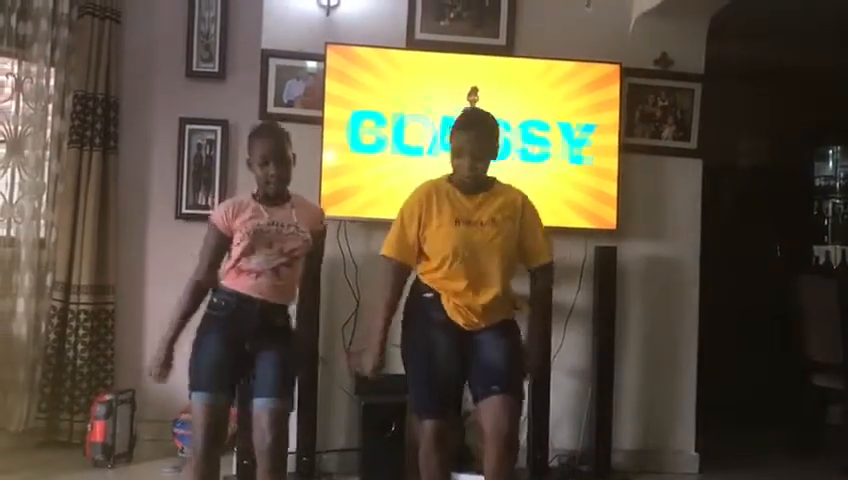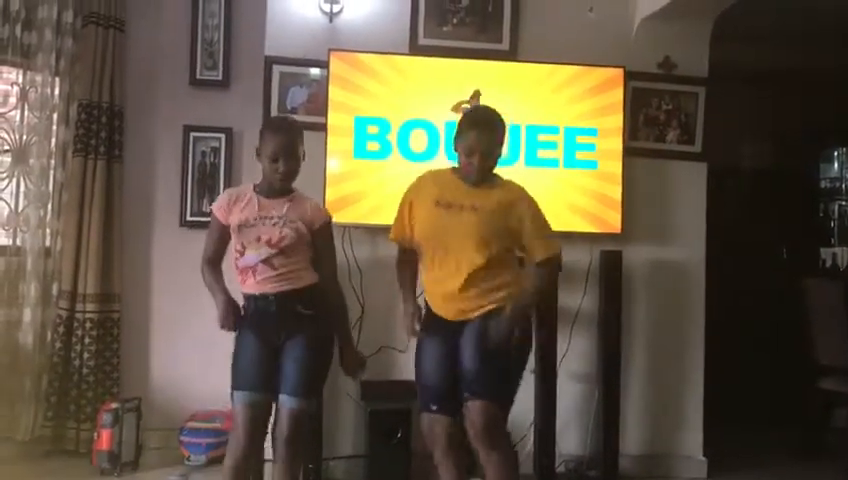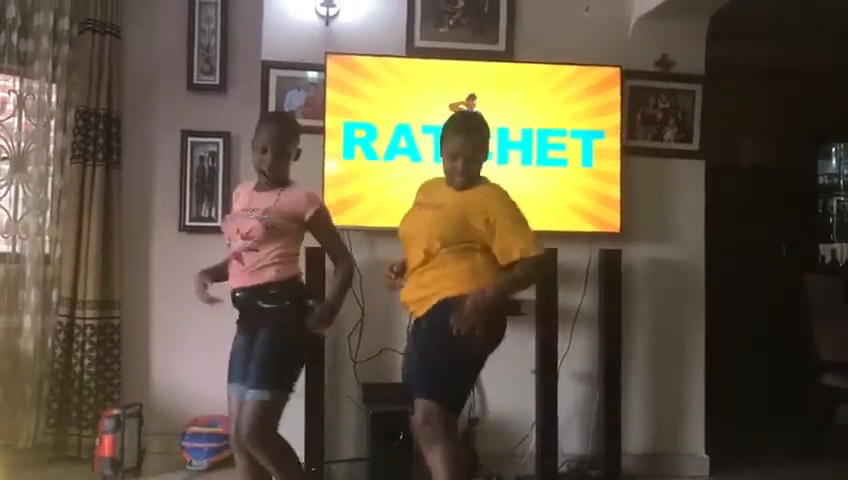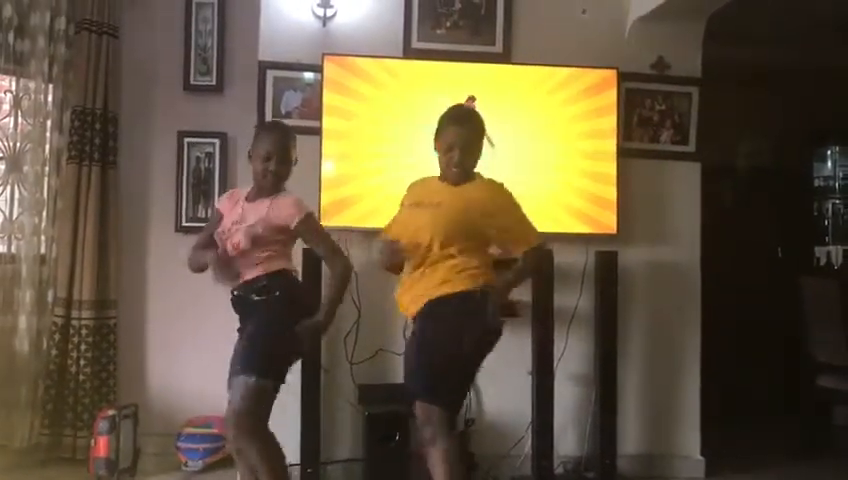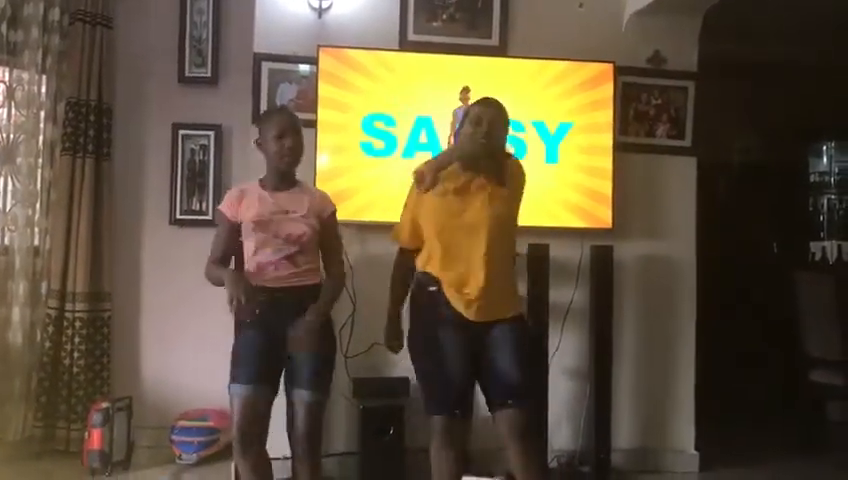
dt=0.5s
person 1, frame 1
left shoulder: (515, 204)
right shoulder: (427, 197)
left elbow: (542, 271)
right elbow: (397, 269)
left wrist: (536, 336)
right wrist: (378, 339)
left hip: (494, 324)
right hip: (433, 319)
left knee: (501, 425)
right knee: (434, 429)
person 1, frame 2
left shoulder: (513, 199)
right shoulder: (426, 186)
left elbow: (549, 260)
right elbow: (407, 250)
left wrist: (524, 303)
right wrist: (408, 301)
left hip: (496, 317)
right hip: (440, 318)
left knee: (483, 422)
right knee: (436, 428)
person 1, frame 3
left shoulder: (493, 199)
right shoulder: (427, 190)
left elbow: (529, 265)
left wrist: (488, 295)
right wrist: (403, 267)
left hip: (463, 313)
right hip: (428, 317)
left knee: (430, 419)
right knee: (427, 423)
person 1, frame 4
left shoulder: (490, 194)
right shoulder: (416, 190)
left elbow: (533, 248)
right elbow: (387, 249)
left wrist: (504, 285)
right wrist: (391, 253)
left hip: (459, 308)
right hip: (429, 314)
left knee: (431, 420)
right knee: (432, 421)
person 1, frame 5
left shoulder: (507, 173)
right shoulder: (429, 186)
left elbow: (482, 151)
right elbow: (406, 254)
left wrist: (439, 162)
right wrist: (392, 317)
left hip: (501, 314)
right hip: (440, 311)
left knee: (516, 423)
right knee: (446, 423)
person 2, frame 1
left shoulder: (312, 217)
right shoulder: (230, 212)
left elbow: (309, 281)
right elbow: (201, 280)
right wrist: (167, 342)
left hip: (273, 330)
right hip: (223, 322)
left knee: (271, 442)
right knee: (205, 438)
person 2, frame 2
left shoulder: (313, 212)
right shoulder: (231, 202)
left elbow: (329, 281)
right elbow: (210, 262)
left wrist: (346, 344)
right wrist: (222, 298)
left hip: (305, 318)
right hip: (256, 318)
left knee: (290, 434)
right knee: (245, 435)
person 2, frame 3
left shoulder: (302, 200)
right shoulder: (242, 193)
left elbow: (344, 263)
left wrist: (330, 307)
right wrist: (208, 273)
left hip: (282, 311)
right hip: (249, 315)
left knee: (254, 429)
right knee: (241, 433)
person 2, frame 4
left shoulder: (290, 207)
right shoulder: (230, 201)
left elbow: (340, 266)
right elbow: (195, 256)
left wrist: (321, 319)
right wrist: (212, 257)
left hip: (276, 306)
right hip: (250, 315)
left knee: (241, 419)
right knee: (243, 432)
person 2, frame 5
left shoulder: (318, 202)
right shoulder: (238, 199)
left elbow: (335, 270)
right elbow: (212, 267)
left wrist: (316, 314)
right wrist: (233, 279)
left hip: (309, 315)
right hip: (259, 315)
left knee: (306, 433)
right knee: (245, 431)
